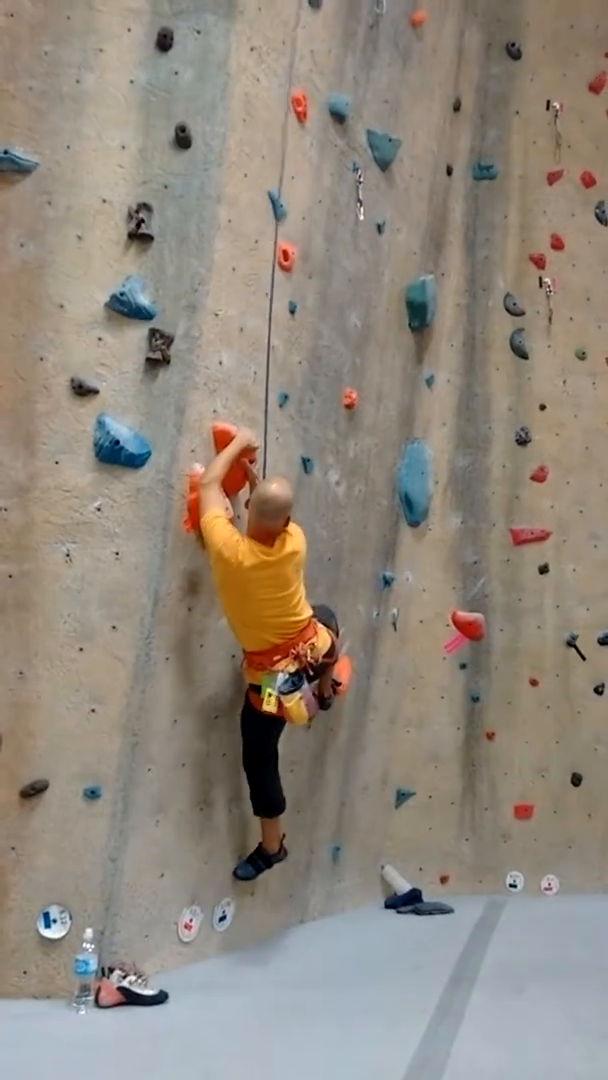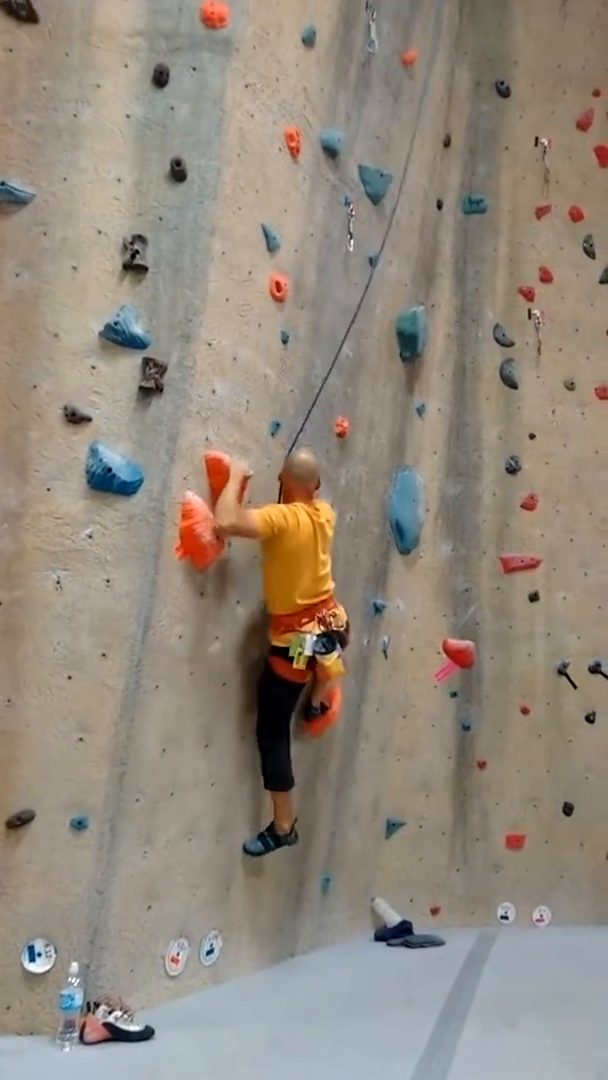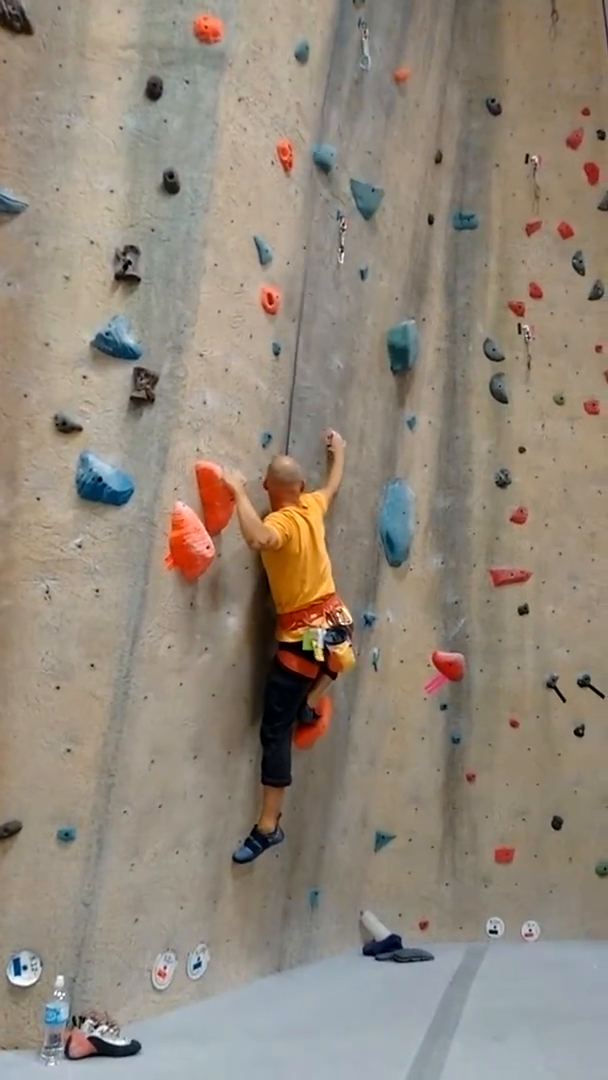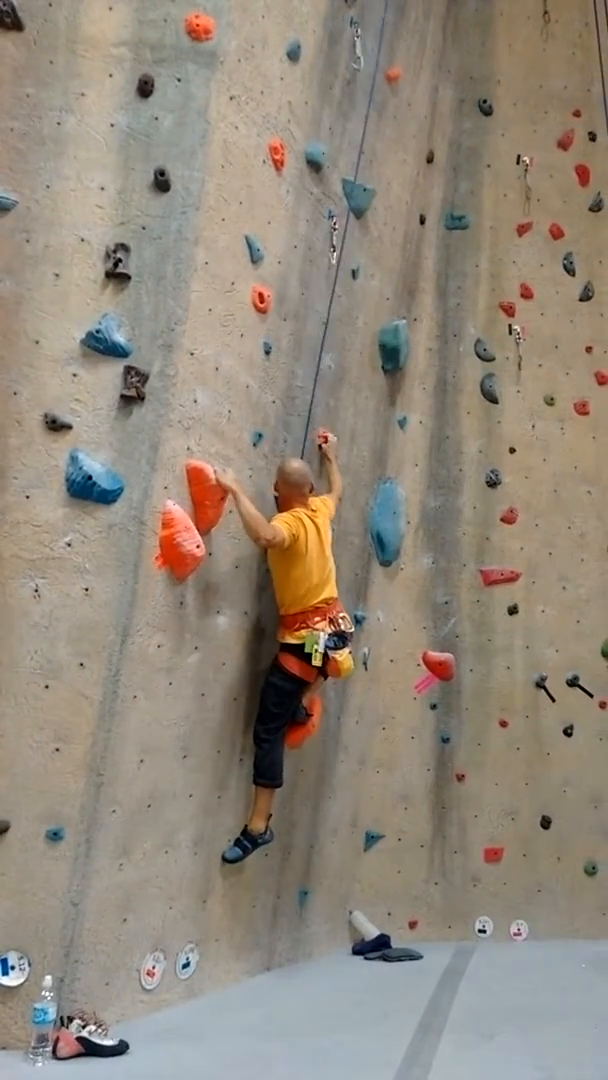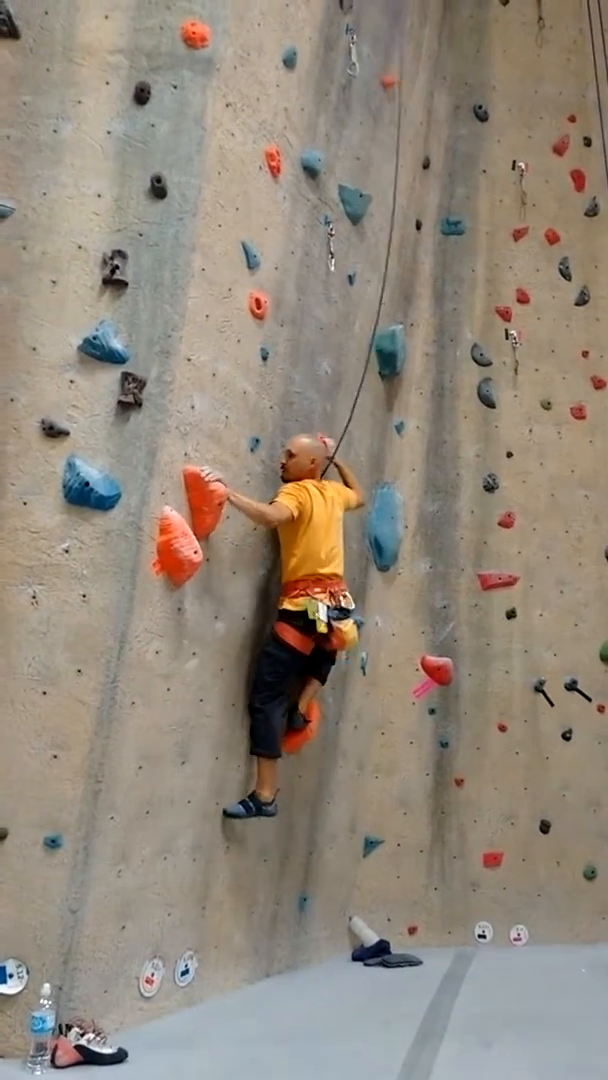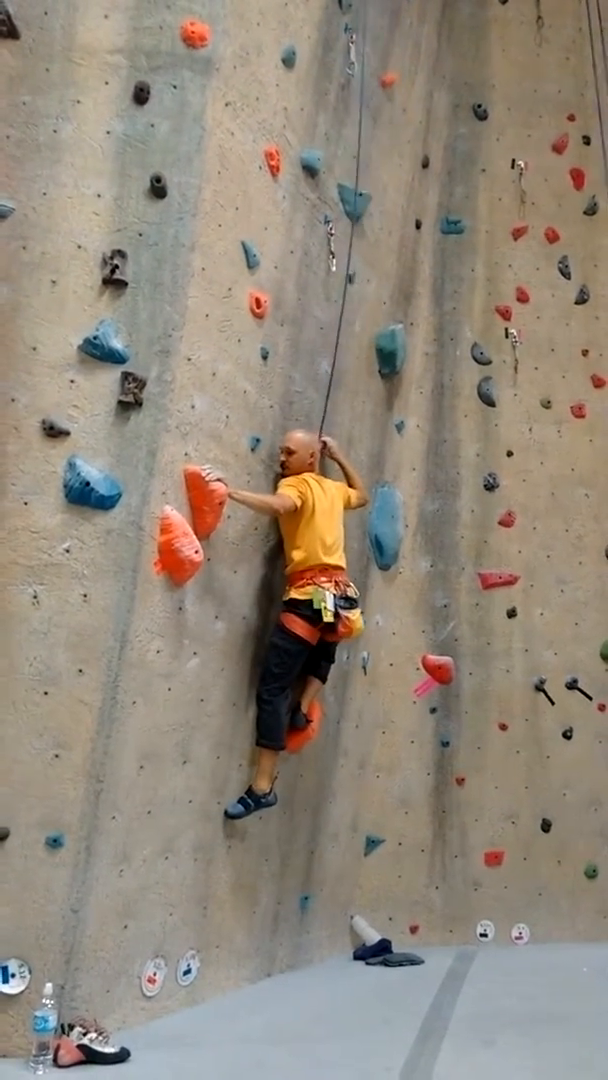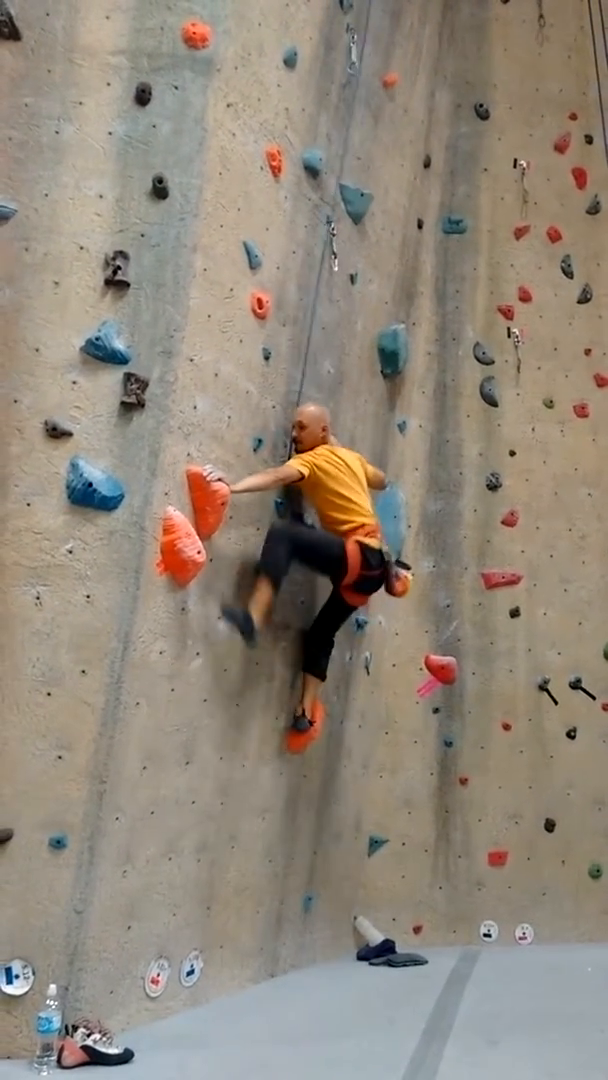
dt=0.7s
person 1, frame 1
left shoulder: (228, 550)
right shoulder: (295, 541)
left elbow: (209, 482)
left wrist: (238, 444)
right wrist: (256, 480)
left hip: (271, 672)
right hip: (314, 647)
left knee: (258, 759)
left ankle: (271, 847)
right ankle: (325, 689)
person 1, frame 2
left shoulder: (280, 518)
right shoulder: (325, 513)
left elbow: (226, 522)
left wrist: (236, 477)
left hip: (294, 638)
right hip: (331, 623)
left knee: (272, 733)
left ankle: (282, 826)
right ankle: (319, 700)
person 1, frame 3
left shoulder: (280, 523)
right shoulder: (312, 506)
left elbow: (257, 539)
right elbow: (333, 484)
left wrist: (238, 492)
right wrist: (338, 451)
left hip: (302, 634)
right hip: (335, 621)
left knee: (275, 728)
left ankle: (268, 826)
right ankle: (312, 705)
person 1, frame 4
left shoulder: (289, 523)
right shoulder: (321, 510)
left elbow: (262, 535)
right elbow: (337, 489)
left wrist: (235, 490)
right wrist: (330, 456)
left hip: (304, 635)
right hip: (334, 625)
left knee: (268, 729)
left ankle: (258, 826)
right ankle: (304, 703)
person 1, frame 5
left shoulder: (296, 491)
right shoulder: (334, 492)
left elbow: (272, 516)
right elbow: (359, 497)
left wrist: (228, 494)
right wrist: (338, 461)
left hip: (304, 605)
right hip: (336, 603)
left knee: (266, 698)
right knee: (322, 655)
left ankle: (264, 795)
right ankle: (301, 708)
person 1, frame 6
left shoulder: (297, 484)
right shoulder: (333, 488)
left elbow: (278, 505)
right elbow: (362, 495)
left wrist: (230, 492)
right wrist: (340, 458)
left hip: (310, 595)
right hip: (340, 593)
left knee: (272, 689)
right knee: (322, 654)
left ankle: (262, 787)
right ankle: (302, 709)
person 1, frame 7
left shoulder: (312, 459)
right shoulder: (350, 456)
left elbow: (278, 476)
right elbow: (381, 481)
left wrist: (230, 489)
left hip: (357, 552)
right hip: (370, 562)
left knee: (280, 536)
right knee: (322, 633)
left ankle: (252, 619)
right ankle: (306, 712)
